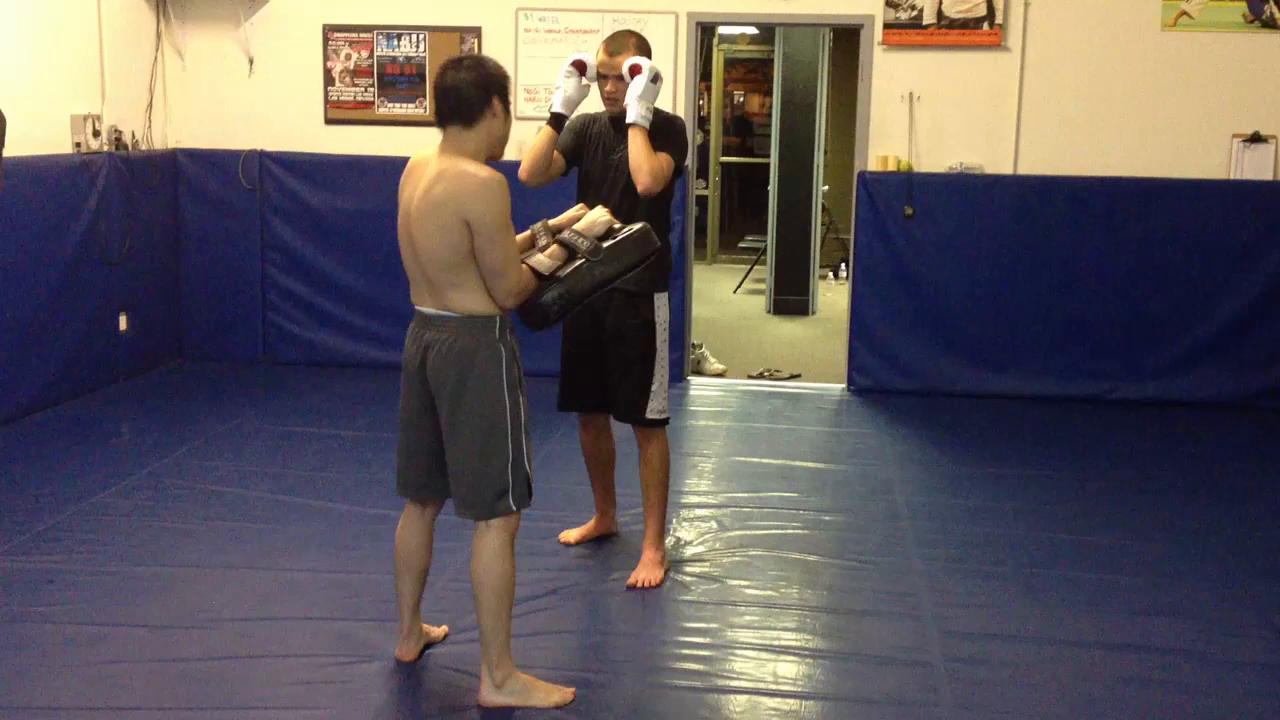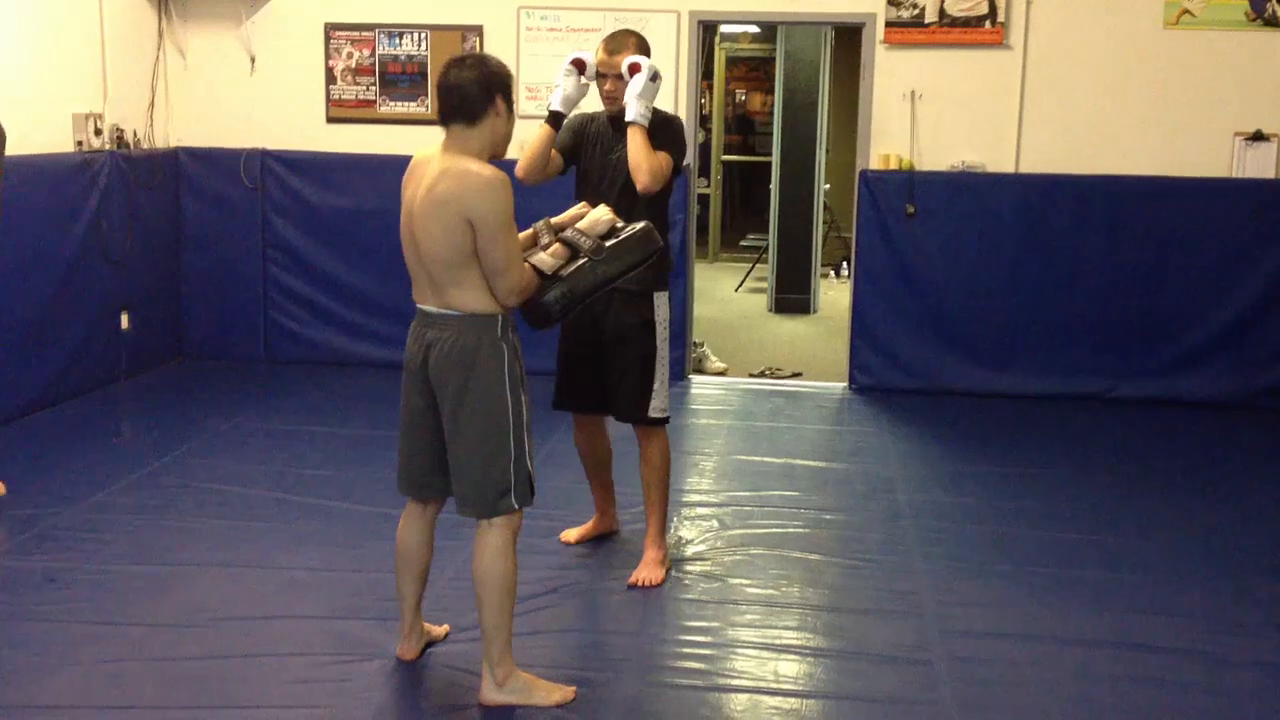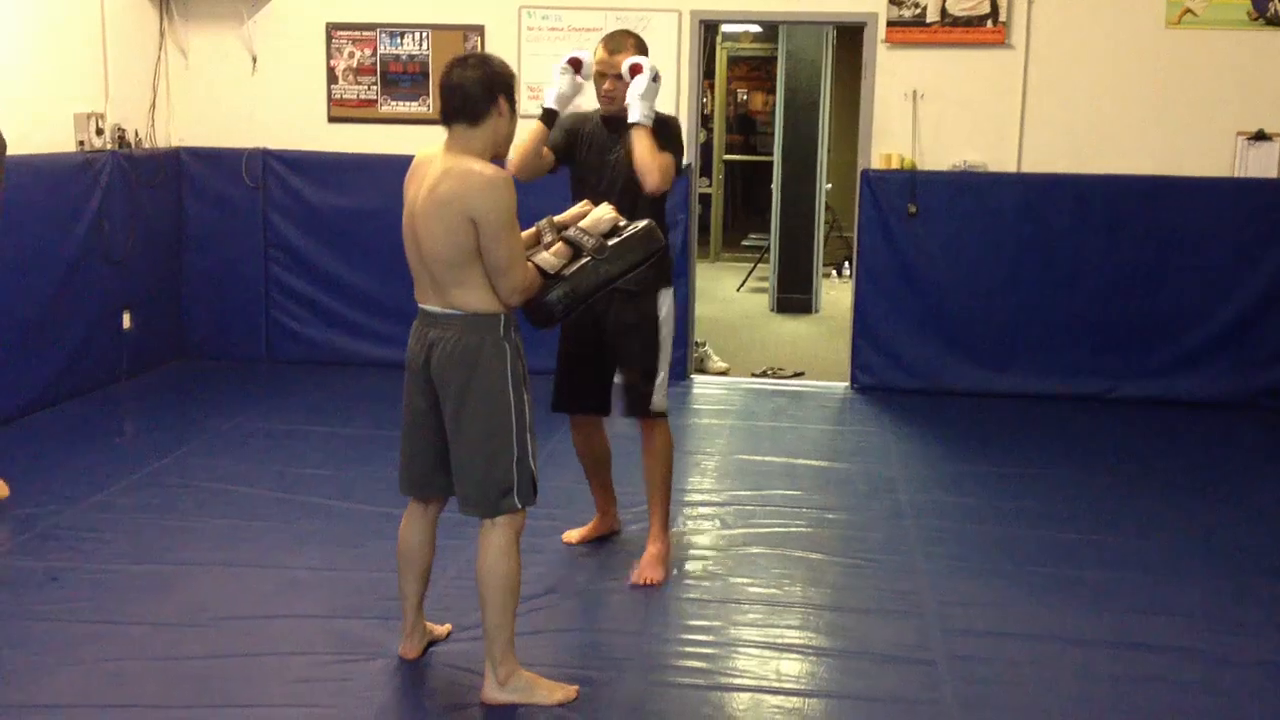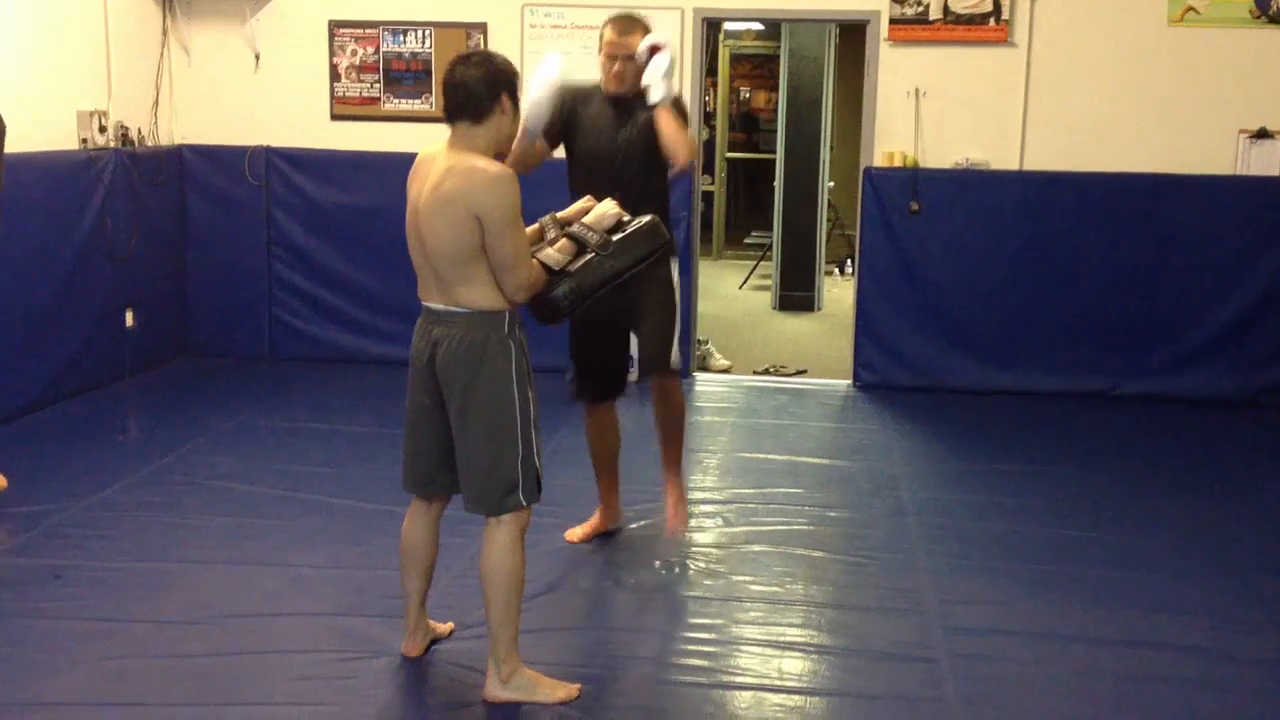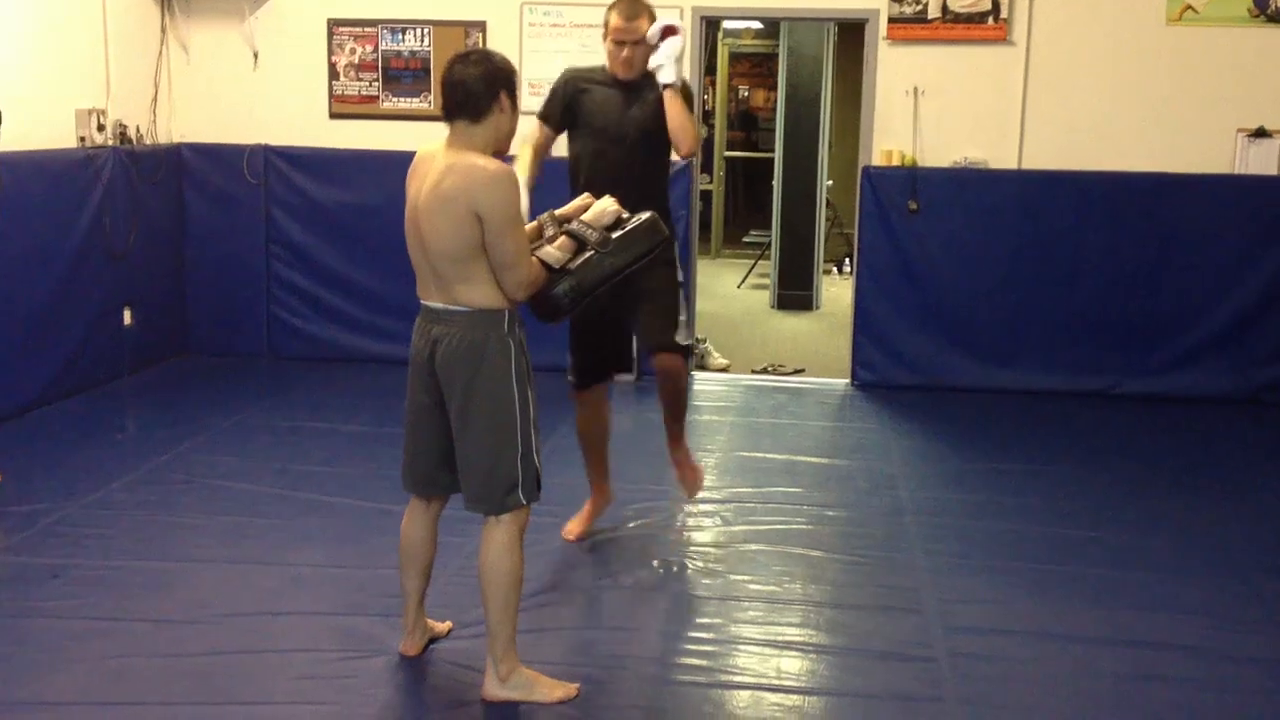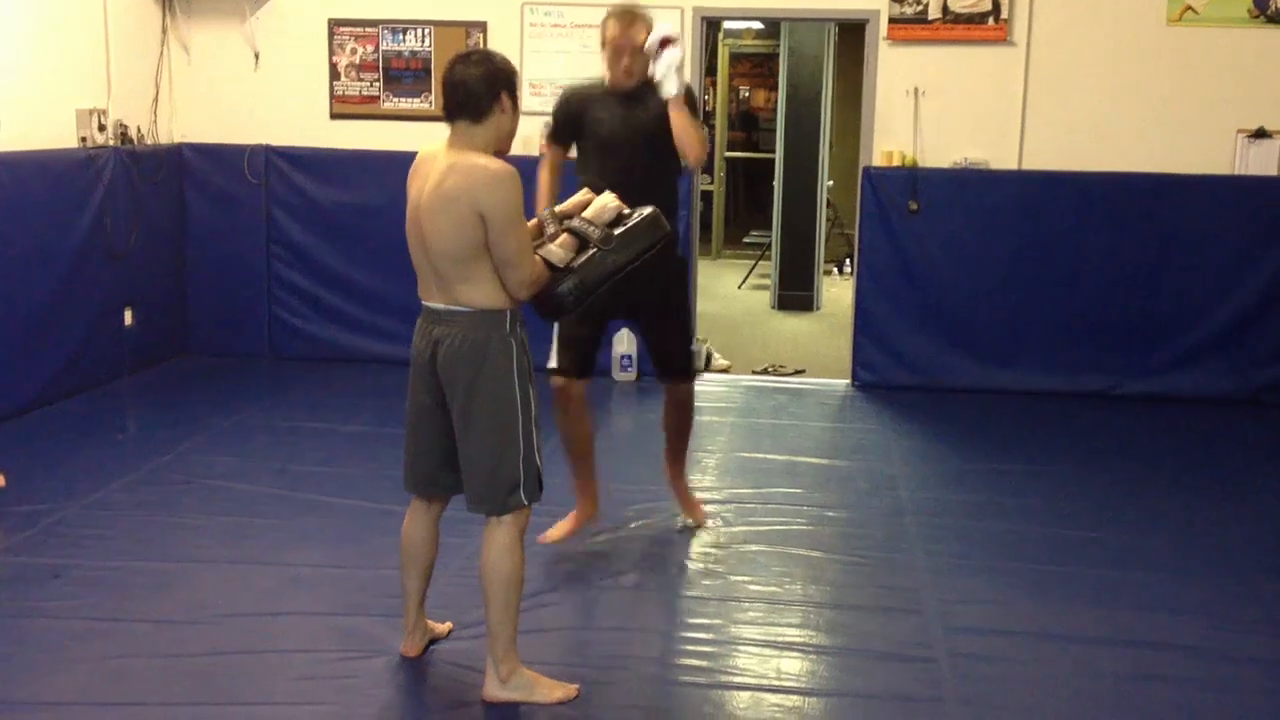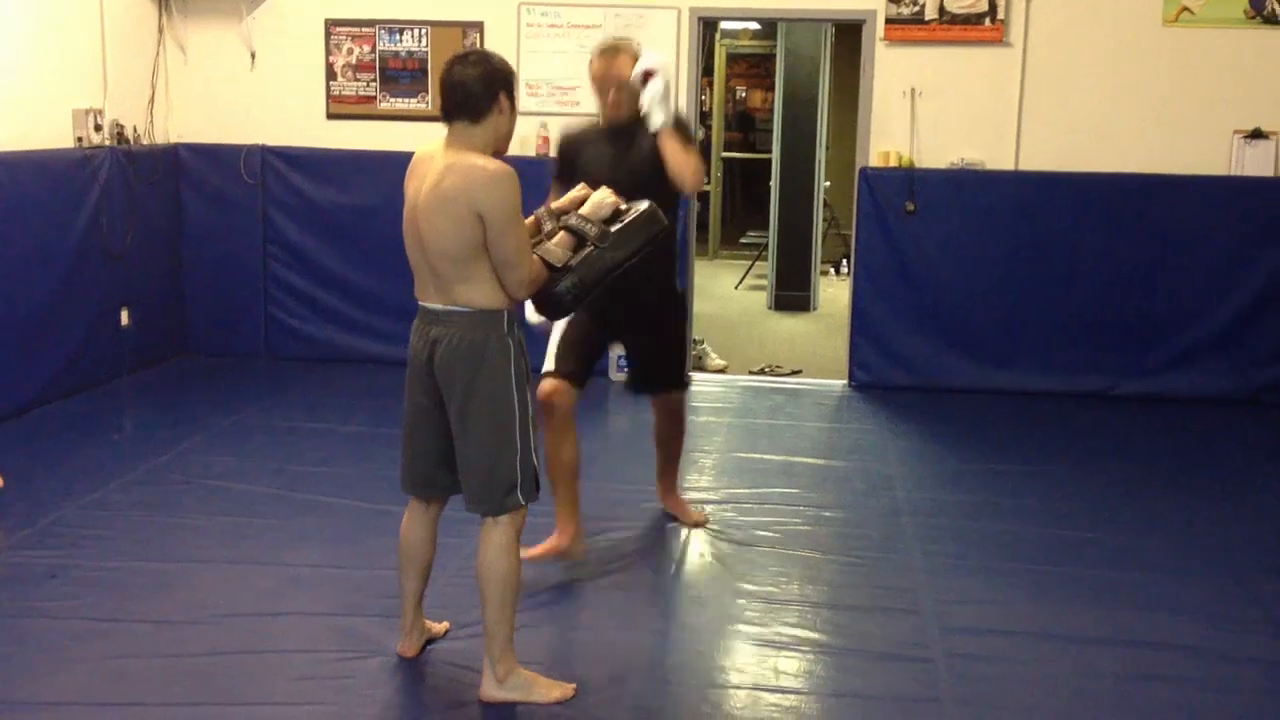
dt=0.1s
person 1, frame 1
left shoulder: (416, 172)
right shoulder: (482, 184)
right elbow: (508, 290)
left wrist: (551, 228)
right wrist: (571, 244)
left hip: (425, 338)
right hip: (475, 348)
left knee: (422, 501)
right knee: (497, 516)
left ankle: (410, 633)
right ankle: (498, 677)
person 1, frame 2
left shoulder: (419, 170)
right shoulder: (485, 182)
right elbow: (509, 288)
left wrist: (552, 226)
right wrist: (573, 241)
left hip: (427, 335)
right hip: (478, 346)
left knee: (423, 499)
right knee: (499, 514)
left ankle: (411, 631)
right ankle: (499, 675)
person 1, frame 3
left shoulder: (421, 169)
right shoulder: (487, 182)
right elbow: (514, 287)
left wrist: (556, 225)
right wrist: (576, 241)
left hip: (428, 335)
right hip: (479, 346)
left knee: (424, 498)
right knee: (503, 514)
left ankle: (413, 630)
right ankle: (503, 674)
person 1, frame 4
left shoulder: (424, 167)
right shoulder: (491, 179)
right elbow: (519, 284)
left wrist: (559, 220)
right wrist: (579, 236)
left hip: (432, 333)
right hip: (484, 343)
left knee: (428, 496)
right knee: (508, 511)
left ankle: (416, 628)
right ankle: (505, 672)
person 1, frame 5
left shoulder: (423, 165)
right shoulder: (492, 177)
right elbow: (519, 282)
left wrist: (557, 219)
right wrist: (579, 234)
left hip: (431, 331)
right hip: (483, 341)
left knee: (426, 496)
right knee: (507, 511)
left ankle: (414, 627)
right ankle: (503, 672)
person 1, frame 6
left shoulder: (424, 166)
right shoulder: (495, 177)
right elbow: (521, 282)
left wrist: (557, 215)
right wrist: (581, 231)
left hip: (432, 332)
right hip: (485, 341)
left knee: (428, 497)
right knee: (508, 512)
left ankle: (414, 629)
right ankle: (503, 673)
person 1, frame 7
left shoulder: (421, 166)
right shoulder: (492, 177)
right elbow: (521, 281)
left wrist: (556, 211)
right wrist: (579, 226)
left hip: (429, 332)
right hip: (482, 342)
left knee: (425, 497)
right knee: (504, 513)
left ankle: (411, 628)
right ankle: (500, 673)
person 2, frame 1
left shoulder: (666, 128)
right shoulder: (585, 127)
left elbow: (648, 182)
right elbow: (531, 175)
left wrist: (637, 114)
right wrist: (561, 107)
left hip: (641, 292)
left knee: (647, 423)
right knee: (589, 413)
left ankle: (653, 547)
right ankle: (605, 516)
person 2, frame 2
left shoulder: (664, 127)
right shoulder: (583, 126)
left elbow: (647, 181)
right elbow: (528, 172)
left wrist: (636, 112)
right wrist: (559, 105)
left hip: (640, 292)
left knee: (648, 421)
right knee: (584, 413)
left ankle: (655, 546)
right ankle: (604, 515)
person 2, frame 3
left shoulder: (658, 127)
right shoulder: (576, 126)
left elbow: (653, 181)
right elbow: (521, 169)
left wrist: (637, 112)
right wrist: (554, 102)
left hip: (641, 288)
left knee: (648, 415)
right knee: (581, 412)
left ankle: (657, 542)
right ankle: (606, 515)
person 2, frame 4
left shoulder: (665, 106)
right shoulder: (574, 101)
left elbow: (681, 159)
right elbow: (517, 164)
left wrist: (658, 91)
right wrist: (532, 122)
left hip: (648, 263)
left knee: (664, 374)
right knee: (596, 397)
left ankle: (673, 477)
right ankle: (608, 509)
person 2, frame 5
left shoulder: (667, 87)
right shoulder: (575, 85)
left elbow: (688, 147)
right elbow: (538, 145)
left wrist: (668, 75)
right wrist: (524, 195)
left hip: (648, 250)
left knee: (669, 362)
right knee: (587, 383)
left ankle: (677, 446)
right ankle: (598, 494)
person 2, frame 6
left shoulder: (671, 95)
right shoulder: (579, 101)
left elbow: (695, 157)
right elbow: (551, 164)
left wrist: (671, 88)
left hip: (658, 259)
left knee: (680, 382)
right knee: (564, 384)
left ankle: (677, 476)
right ankle: (585, 503)
person 2, frame 7
left shoulder: (666, 127)
right shoulder: (578, 141)
left elbow: (690, 184)
left wrist: (659, 116)
left hip: (655, 289)
right hip: (594, 290)
left knee: (668, 394)
right knee: (553, 395)
left ankle: (667, 491)
right ankle: (566, 528)
